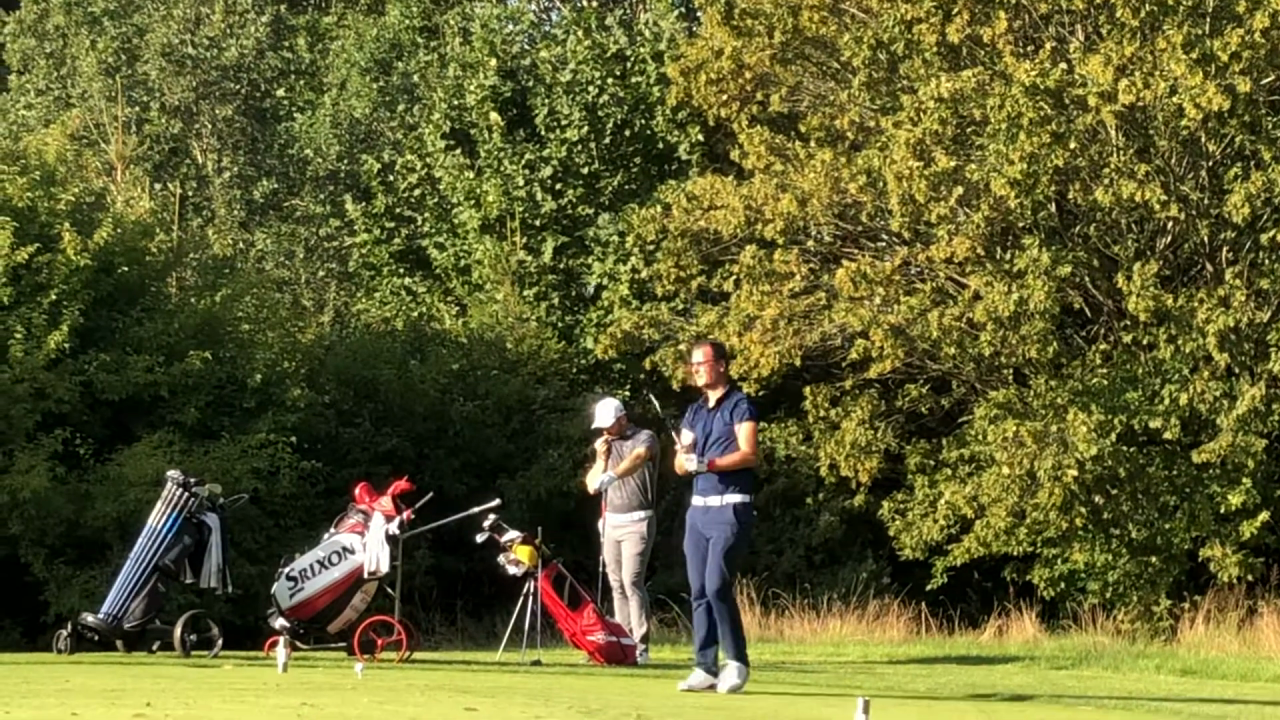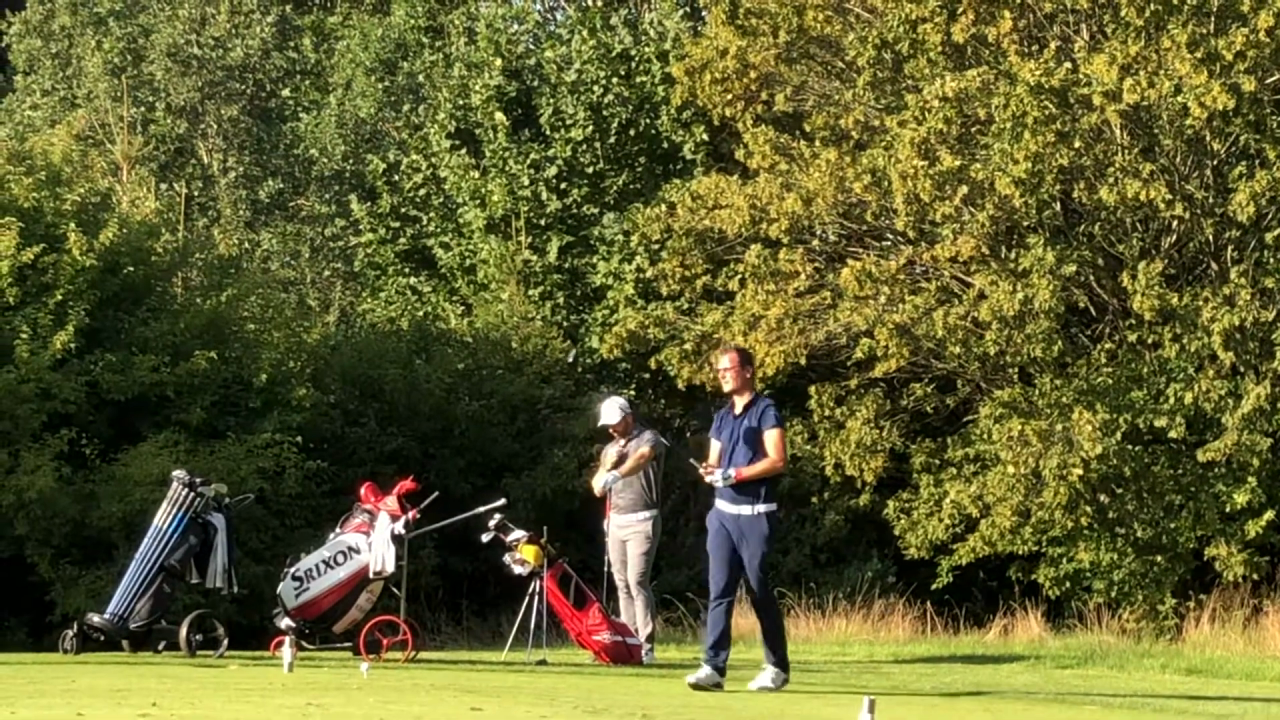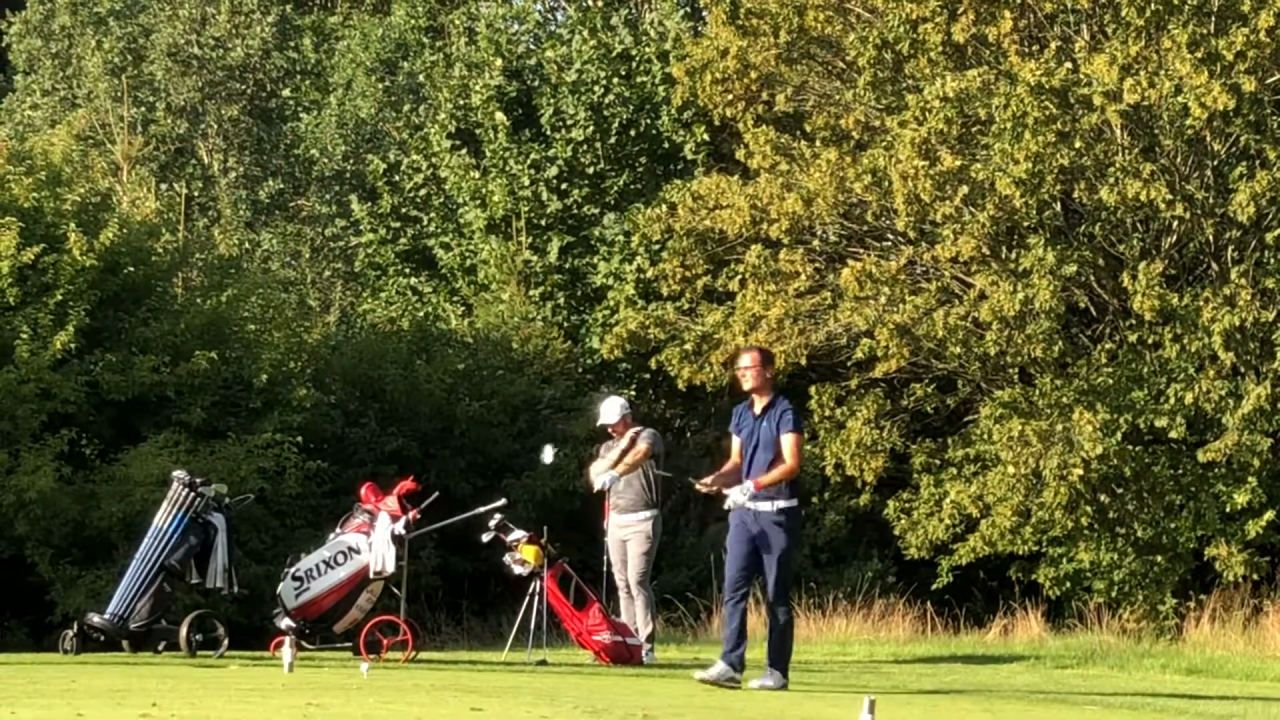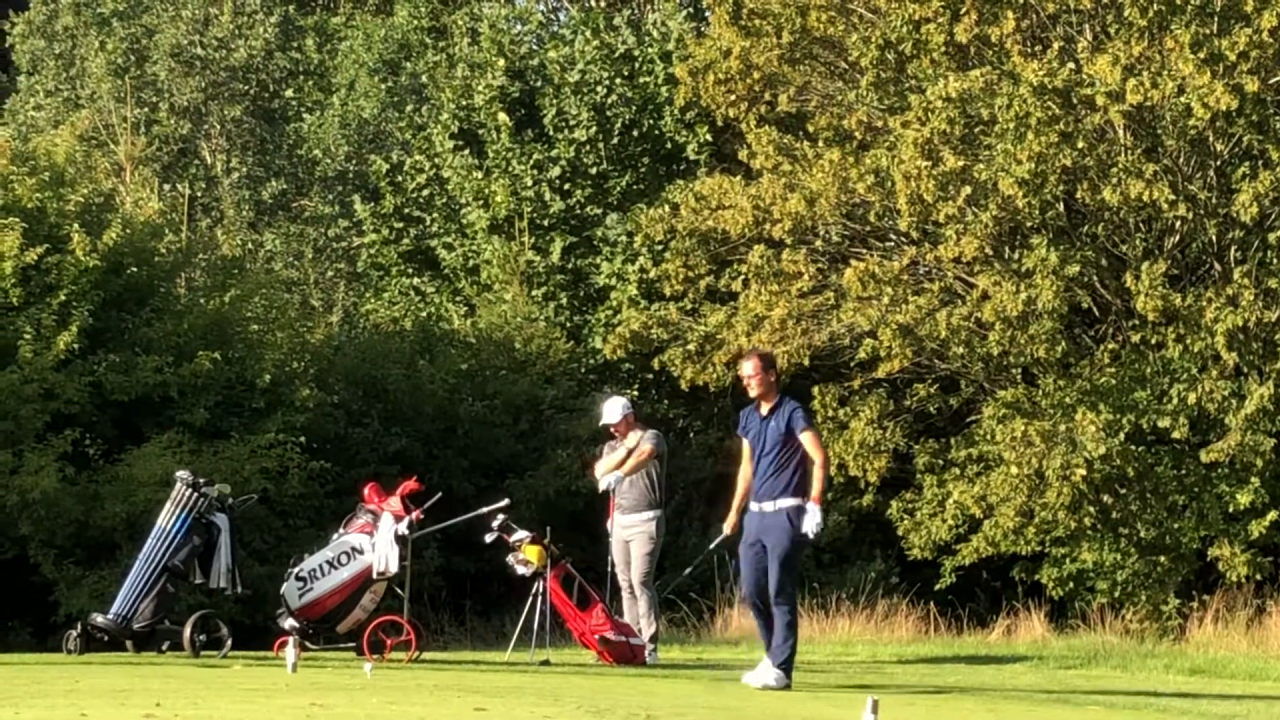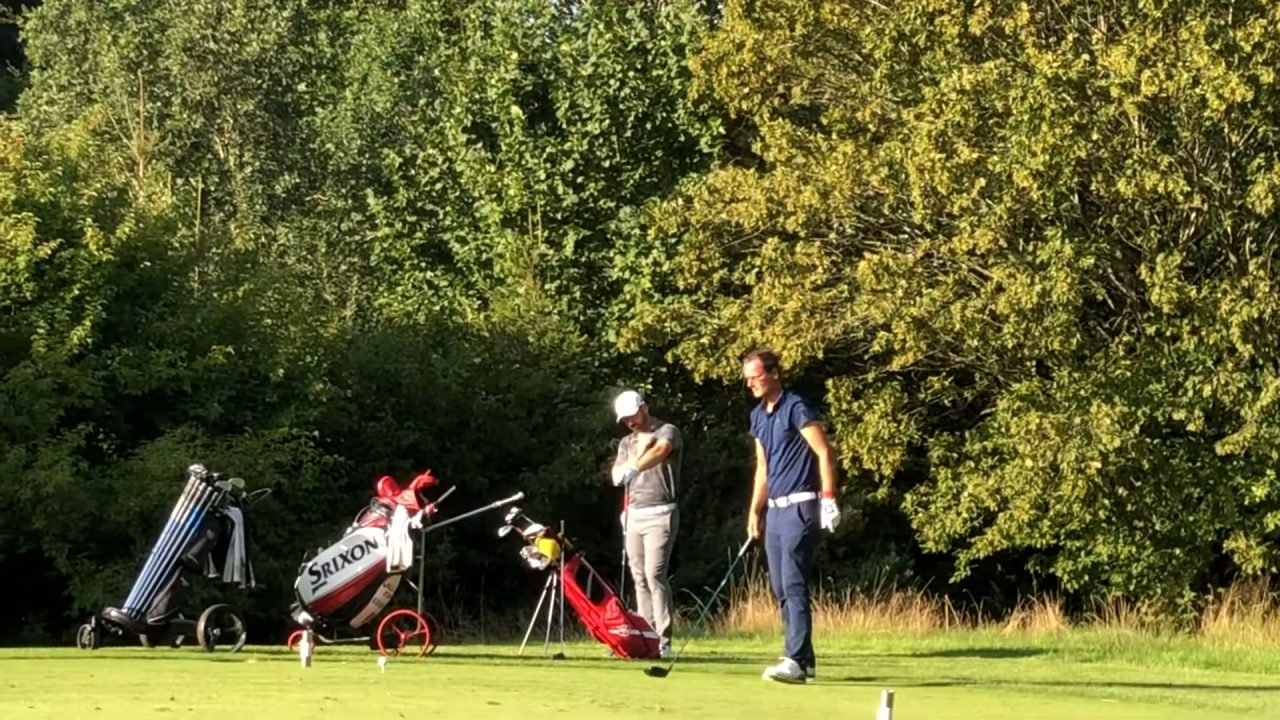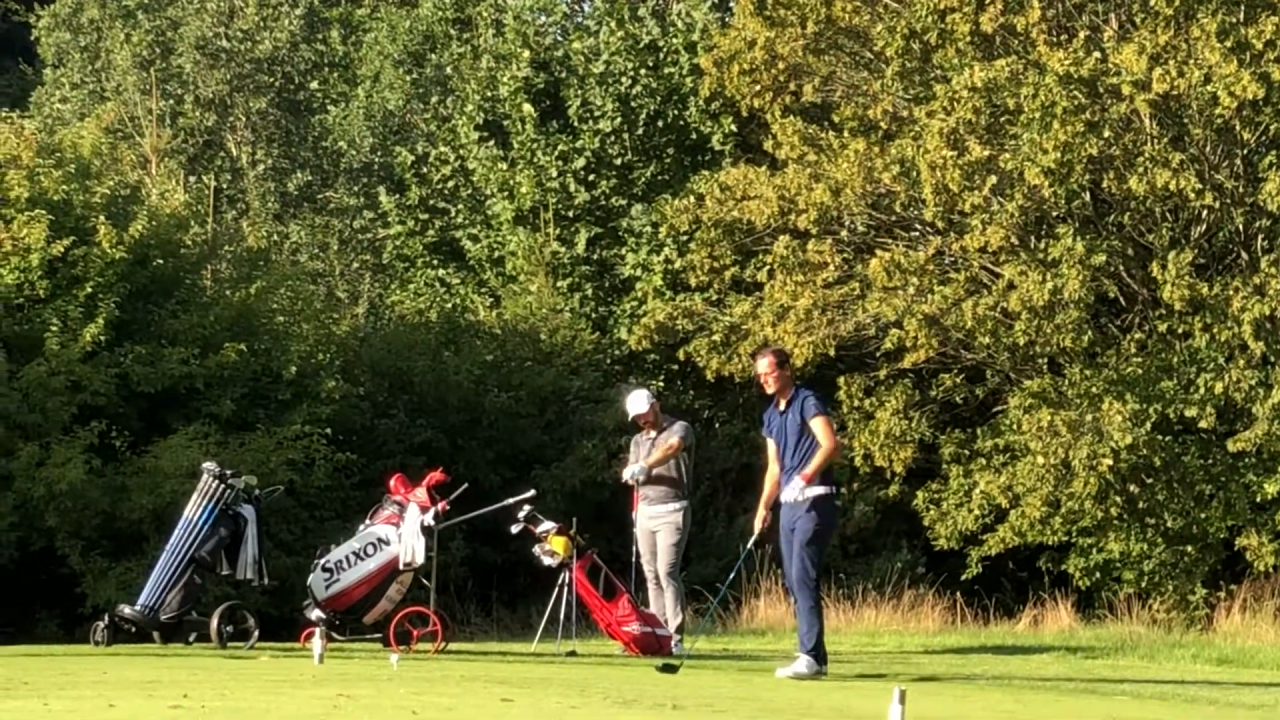
dt=0.3s
person 1, frame 1
left shoulder: (739, 404)
right shoulder: (694, 411)
left elbow: (749, 454)
right elbow: (680, 466)
left wrist: (706, 463)
right wrist: (683, 455)
left hip: (730, 509)
right hip: (698, 509)
left knee: (717, 585)
right knee: (699, 590)
left ankle: (736, 661)
right ankle: (705, 668)
person 1, frame 2
left shoulder: (766, 411)
right shoulder: (721, 417)
left elbow: (777, 461)
right elbow: (715, 464)
left wrist: (735, 474)
right wrist: (709, 471)
left hip: (757, 516)
right hip: (723, 514)
left knee: (761, 594)
right knee: (719, 591)
left ankle: (777, 667)
right ankle: (713, 668)
person 1, frame 3
left shoulder: (785, 412)
right shoulder: (740, 413)
left elbow: (791, 464)
left wrist: (751, 487)
right wrist: (717, 479)
left hip: (778, 513)
right hip: (745, 512)
left knee: (777, 594)
right knee: (734, 586)
left ankle: (777, 670)
right ankle: (731, 664)
person 1, frame 4
left shoulder: (792, 412)
right shoulder: (747, 416)
left elbow: (819, 459)
left wrist: (814, 504)
right wrist: (735, 511)
left hip: (787, 513)
right hip: (756, 514)
left knee: (779, 592)
right knee: (751, 590)
left ankle: (781, 669)
right ankle: (773, 656)
person 1, frame 5
left shoulder: (796, 407)
right shoulder: (757, 416)
left elbow: (825, 453)
left wrist: (828, 498)
right wrist: (754, 511)
left hip: (802, 507)
right hip: (775, 509)
left knee: (793, 583)
right knee: (780, 588)
left ankle: (795, 659)
right ankle: (803, 660)
person 1, frame 6
left shoulder: (808, 401)
right shoulder: (770, 415)
left elbow: (830, 445)
left wrist: (803, 479)
right wrist: (763, 507)
left hip: (814, 501)
right hip: (789, 506)
left knee: (805, 578)
right knee: (795, 583)
left ankle: (810, 657)
right ankle: (815, 657)
person 2, frame 1
left shoulder: (644, 437)
right shoulder: (605, 445)
left elbow: (637, 459)
right elbow: (591, 487)
left wrist: (612, 475)
right wrist: (601, 457)
left hip: (637, 521)
right hip: (610, 522)
left knee: (632, 582)
right knee: (617, 585)
left ankle: (641, 647)
person 2, frame 2
left shoulder: (649, 437)
right shoulder: (610, 449)
left elbow: (642, 459)
right elbow: (598, 490)
left wrist: (616, 475)
right wrist: (607, 466)
left hip: (642, 521)
right hip: (615, 522)
left knee: (637, 581)
right knee: (622, 584)
left ankle: (646, 647)
person 2, frame 3
left shoulder: (649, 436)
right shoulder: (609, 446)
left elbow: (638, 455)
right elbow: (594, 473)
left wrist: (614, 474)
right wrist: (622, 445)
left hip: (643, 521)
right hip: (616, 522)
left knee: (638, 581)
right knee: (623, 584)
left ankle: (647, 647)
person 2, frame 4
left shoulder: (652, 437)
right shoulder: (612, 446)
left elbow: (643, 456)
right elbow: (600, 471)
left wrist: (618, 475)
right wrist: (626, 445)
left hip: (646, 521)
right hip: (619, 522)
left knee: (641, 581)
right knee: (626, 584)
left ankle: (650, 647)
person 2, frame 5
left shoulder: (667, 431)
right shoulder: (626, 442)
left elbow: (660, 451)
right elbow: (617, 476)
left wrist: (635, 467)
right wrist: (637, 454)
left hip: (660, 514)
right hip: (633, 515)
left knee: (654, 575)
right knee: (639, 578)
left ankle: (664, 641)
person 2, frame 6
left shoulder: (680, 429)
right shoulder: (637, 441)
left elbow: (670, 449)
right elbow: (631, 478)
left wrist: (643, 466)
right wrist: (637, 473)
left hip: (672, 512)
right hip: (644, 513)
left knee: (667, 572)
right knee: (652, 575)
left ankle: (676, 638)
